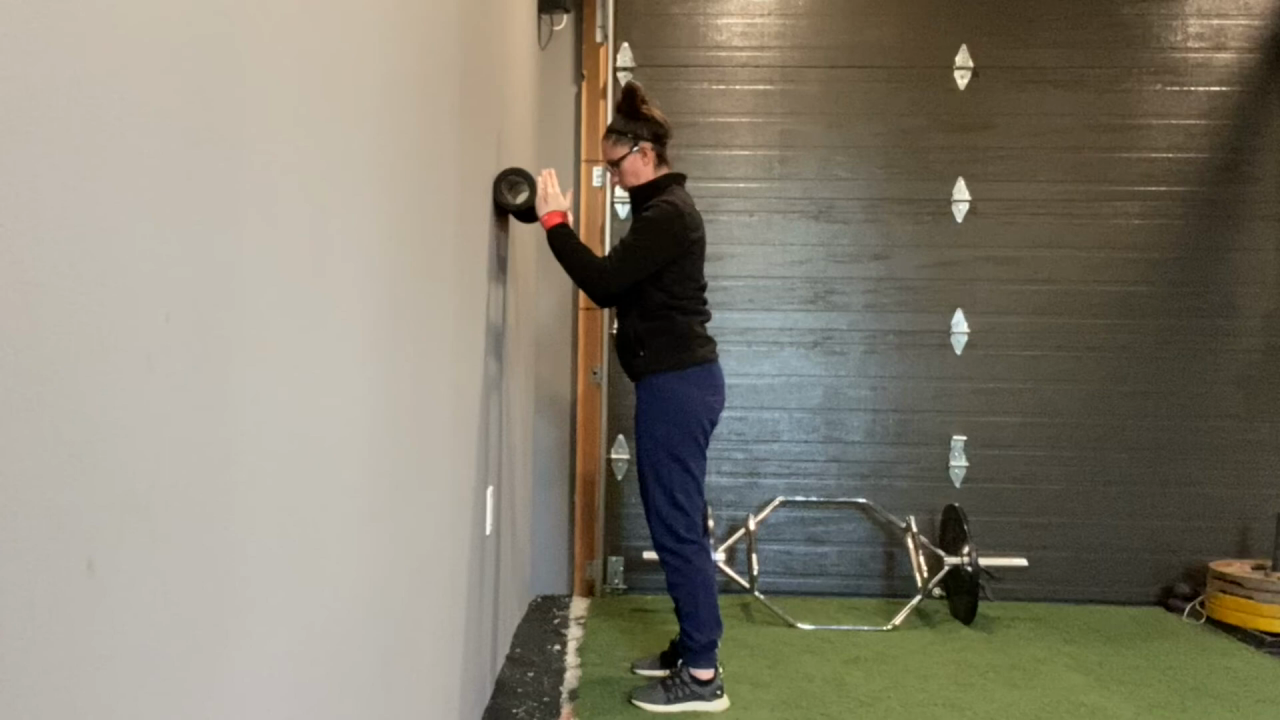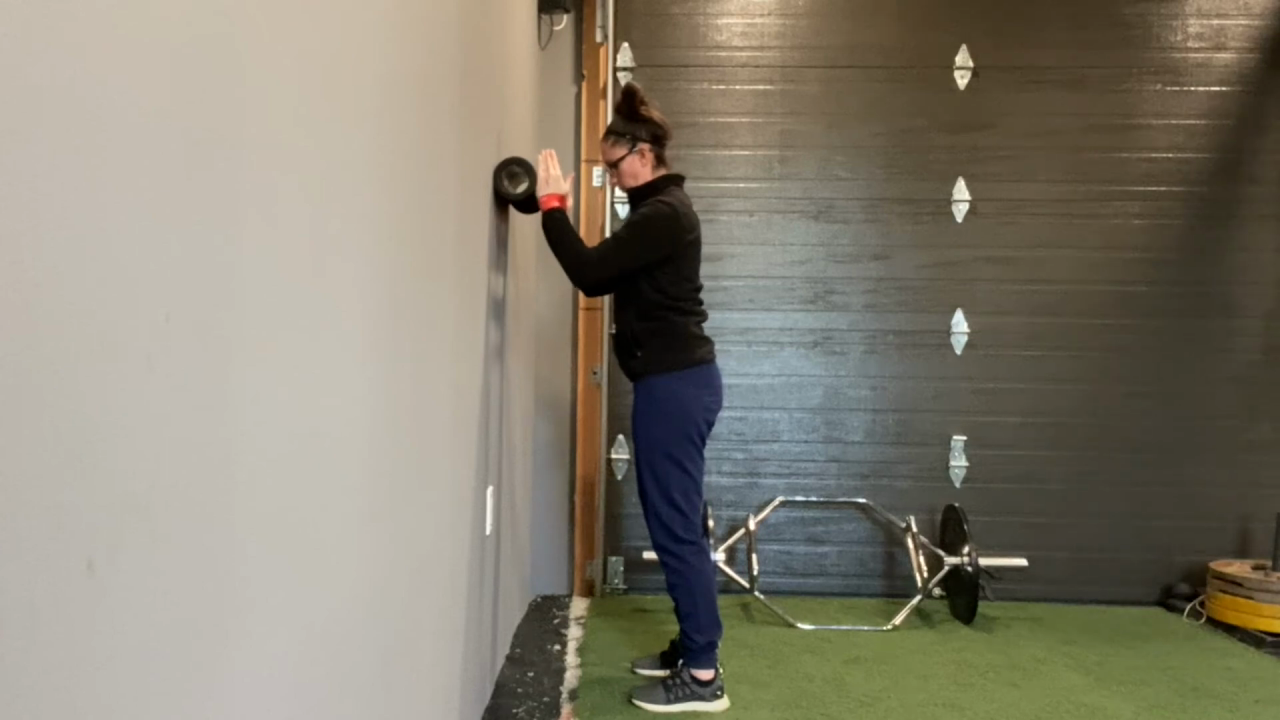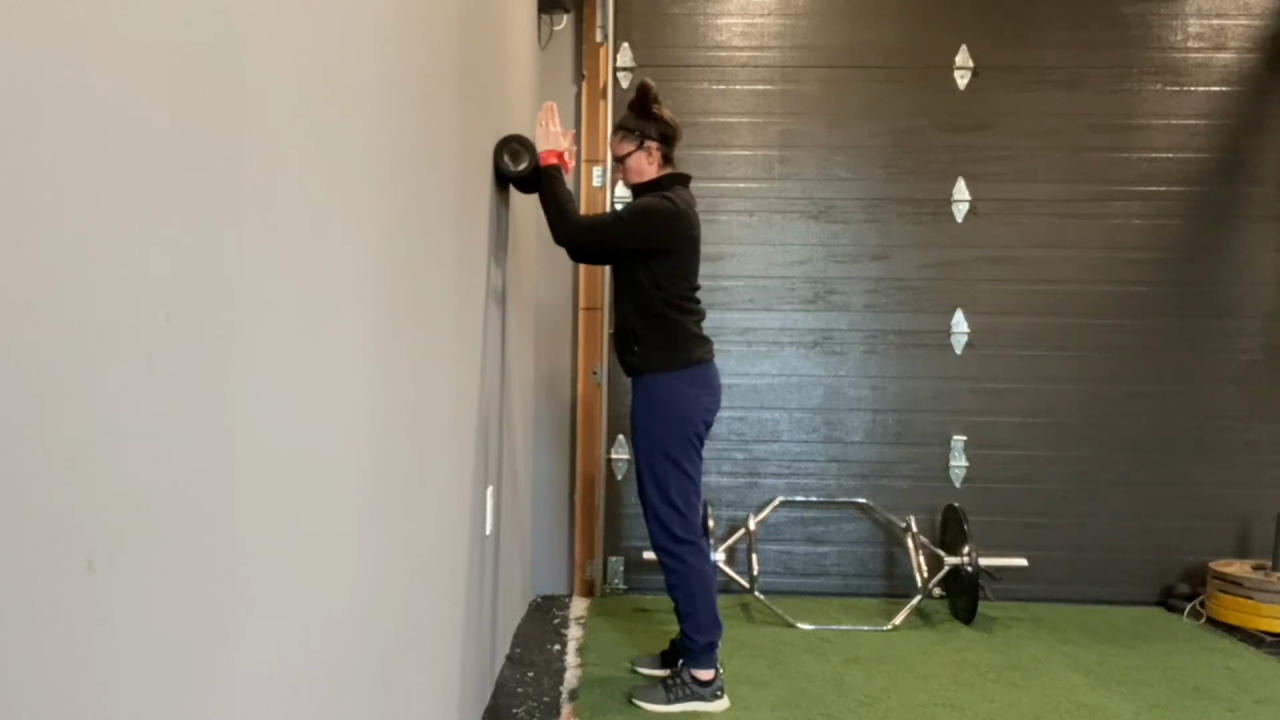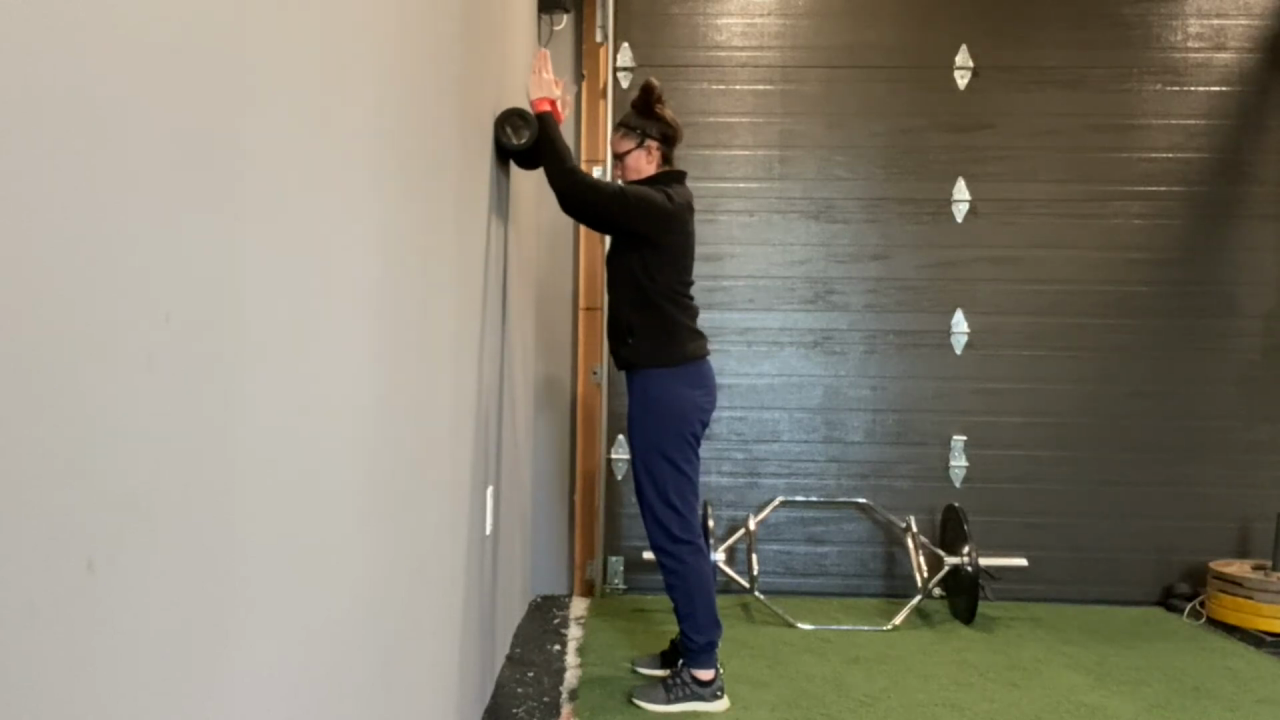
dt=1s
person 1, frame 1
left shoulder: (668, 214)
right shoulder: (665, 208)
left elbow: (605, 284)
right elbow: (621, 281)
left wrist: (556, 222)
right wrist: (562, 224)
left hip: (678, 383)
right hip: (679, 379)
left knee: (678, 527)
right knee: (677, 523)
right ankle: (691, 648)
person 1, frame 2
left shoulder: (663, 214)
right shoulder: (661, 209)
left elbow: (591, 274)
right elbow: (610, 273)
left wrist: (552, 206)
right wrist: (559, 209)
left hip: (674, 384)
right hip: (675, 380)
left knee: (676, 527)
right knee: (674, 524)
right ankle: (692, 648)
person 1, frame 3
left shoulder: (662, 212)
right shoulder: (663, 208)
left elbow: (573, 235)
right elbow: (590, 245)
left wrist: (549, 162)
right wrist: (559, 174)
left hip: (673, 384)
right hip: (675, 379)
left knee: (676, 527)
right knee: (674, 524)
right ankle: (692, 649)
person 1, frame 4
left shoulder: (656, 206)
right shoulder: (659, 204)
left elbow: (574, 190)
right elbow: (589, 196)
left wrist: (544, 111)
right wrist: (551, 122)
left hip: (668, 381)
right hip: (672, 376)
left knee: (674, 527)
right knee: (672, 523)
right ankle: (692, 649)
